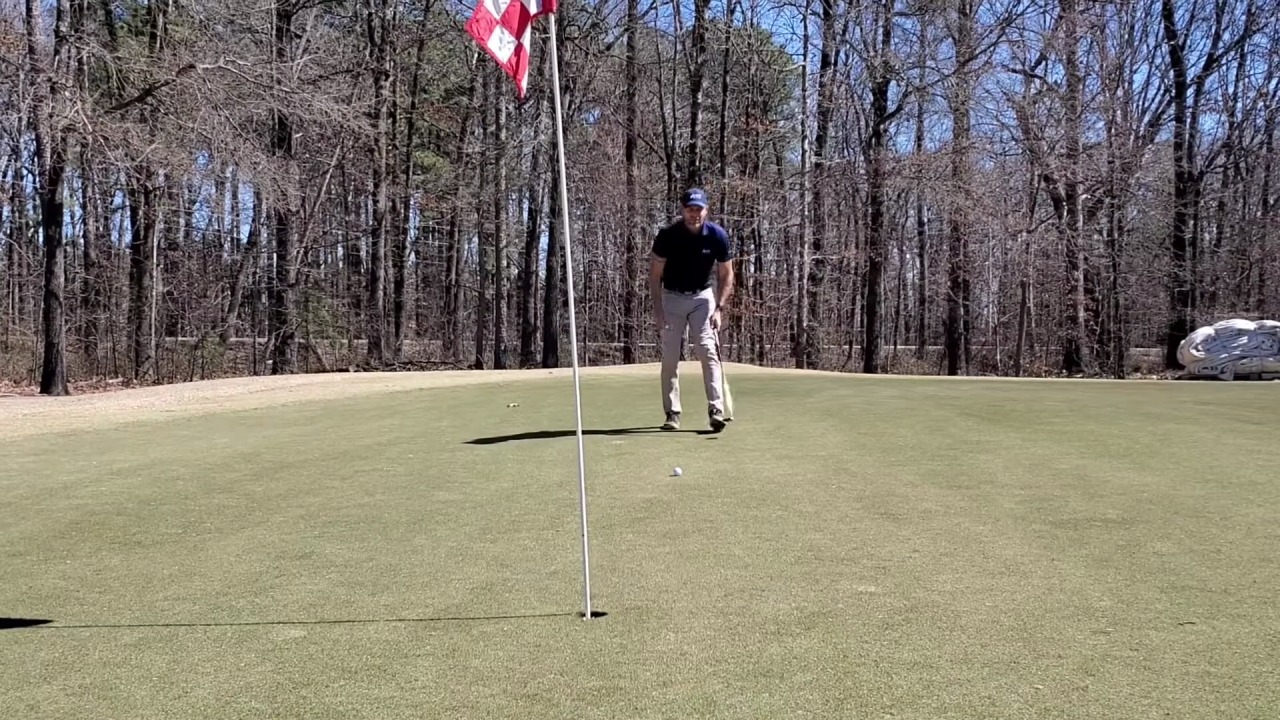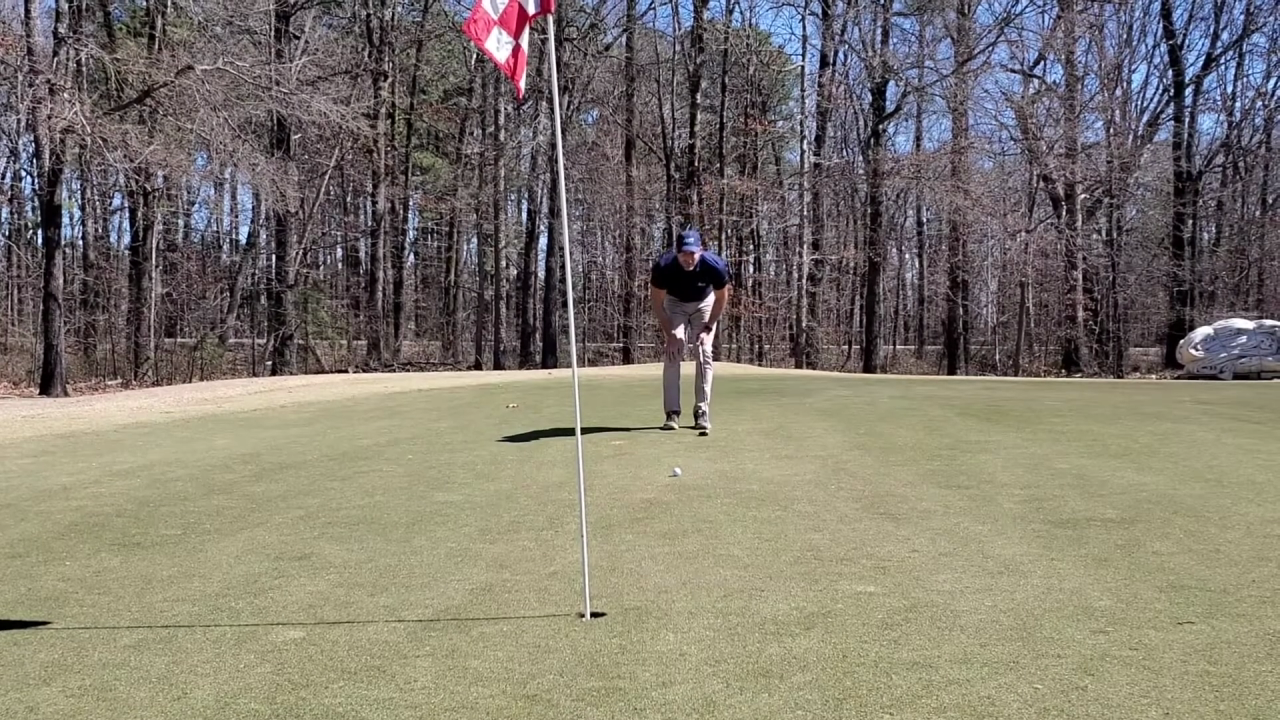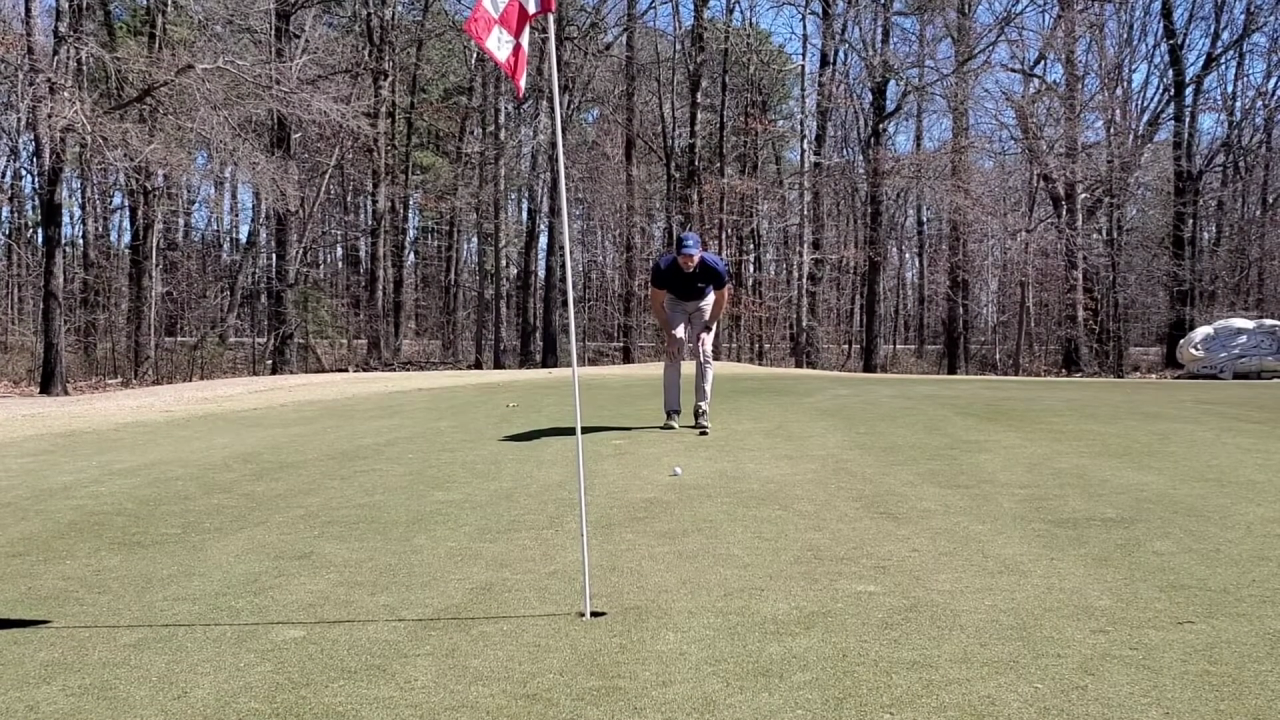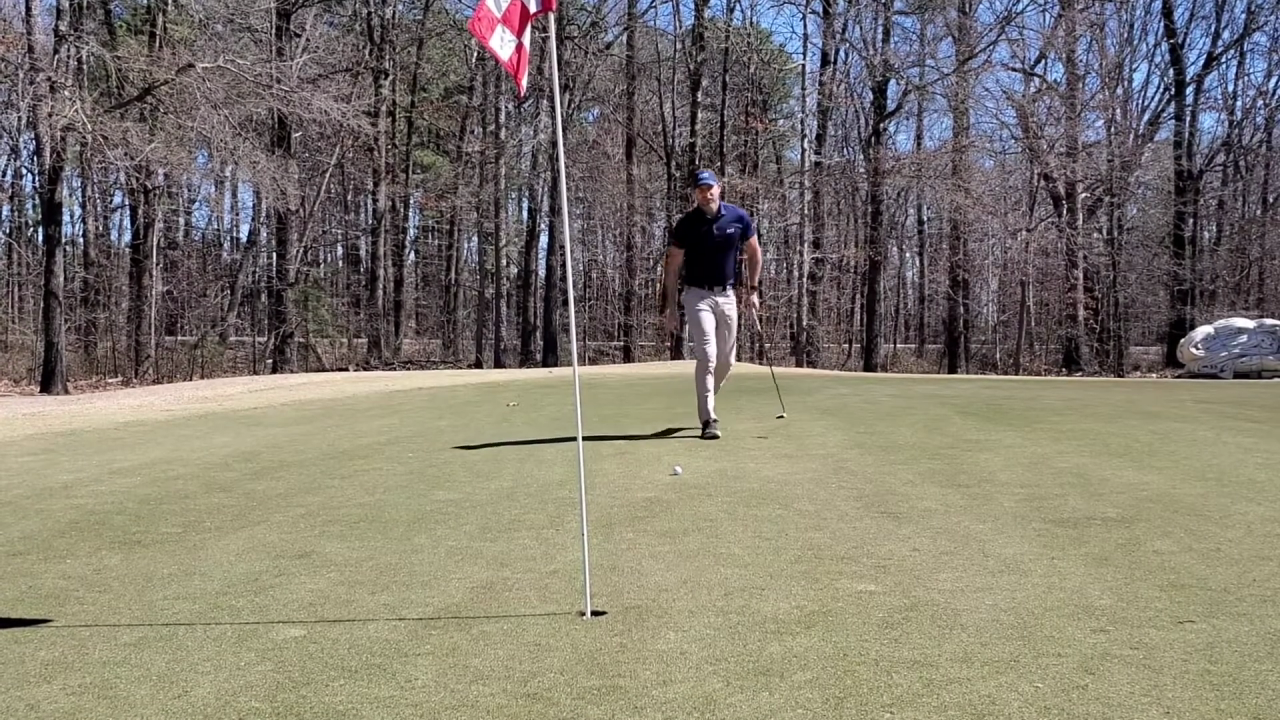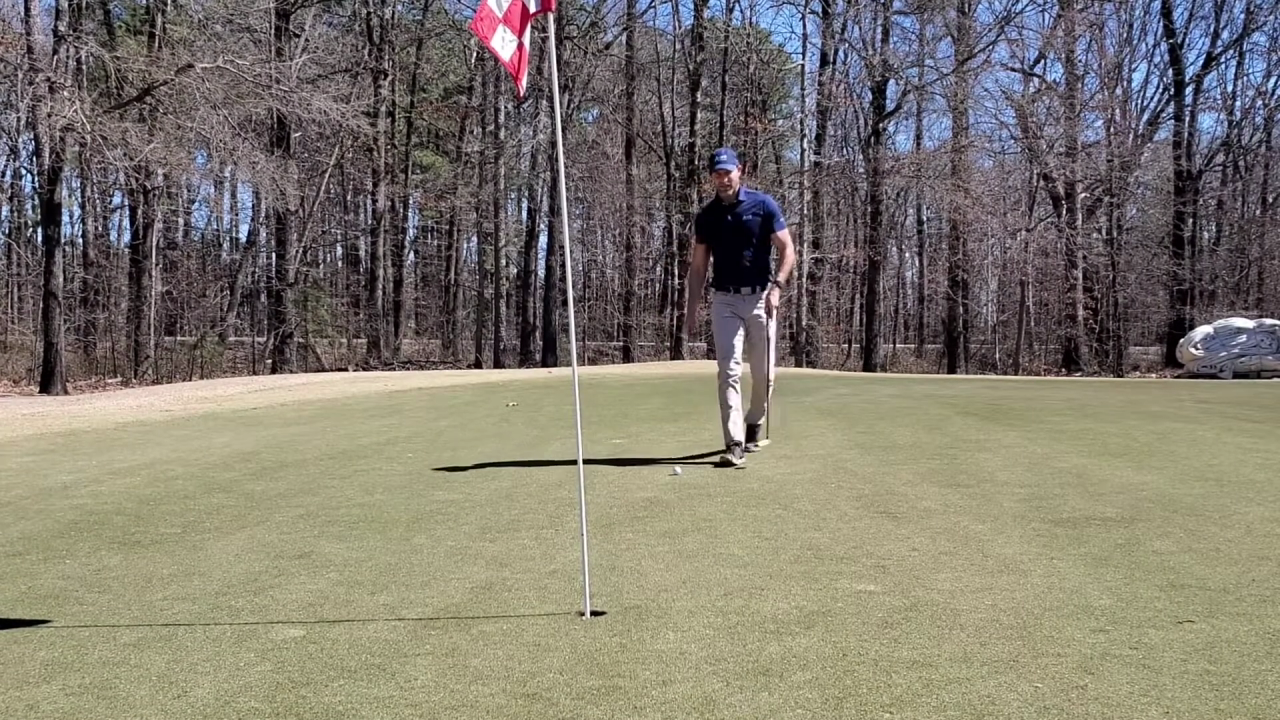
dt=1s
person 1, frame 1
left shoulder: (718, 236)
right shoulder: (667, 235)
left elbow: (726, 275)
right elbow: (655, 274)
left wrist: (719, 308)
right wrist: (657, 311)
left hip: (703, 296)
right hip: (672, 297)
left knee: (708, 350)
right knee: (670, 356)
left ankle: (716, 410)
right ankle: (672, 412)
person 1, frame 2
left shoulder: (715, 266)
right shoulder: (663, 267)
left elbow: (721, 297)
right elbow: (657, 302)
left wrist: (708, 328)
right wrist: (669, 334)
left hip: (704, 302)
right hip: (675, 303)
left knee: (704, 353)
right knee: (672, 353)
left ankle: (702, 411)
right ankle: (672, 412)
person 1, frame 3
left shoulder: (714, 266)
right shoulder: (663, 268)
left elbow: (721, 298)
right elbow: (656, 303)
left wrist: (708, 328)
right wrist: (669, 334)
left hip: (705, 302)
right hip: (675, 302)
left knee: (704, 351)
right knee: (673, 352)
left ankle: (702, 410)
right ankle: (672, 412)
person 1, frame 4
left shoulder: (739, 217)
right shoulder: (686, 225)
left elbow: (754, 253)
right elbow: (672, 267)
left wrist: (752, 289)
right wrist: (670, 308)
left hip: (728, 296)
right hip: (698, 296)
left knee: (726, 359)
right knee: (706, 356)
left ankle: (706, 399)
right ankle: (708, 420)
person 1, frame 5
left shoulder: (764, 204)
right shoulder: (706, 216)
left elbow: (787, 250)
right elbow: (699, 266)
left wrist: (776, 287)
right wrist: (691, 309)
left hip: (762, 299)
right hip: (725, 301)
left knee: (762, 372)
right knee: (729, 371)
left ankle: (754, 423)
right ankle: (735, 444)
